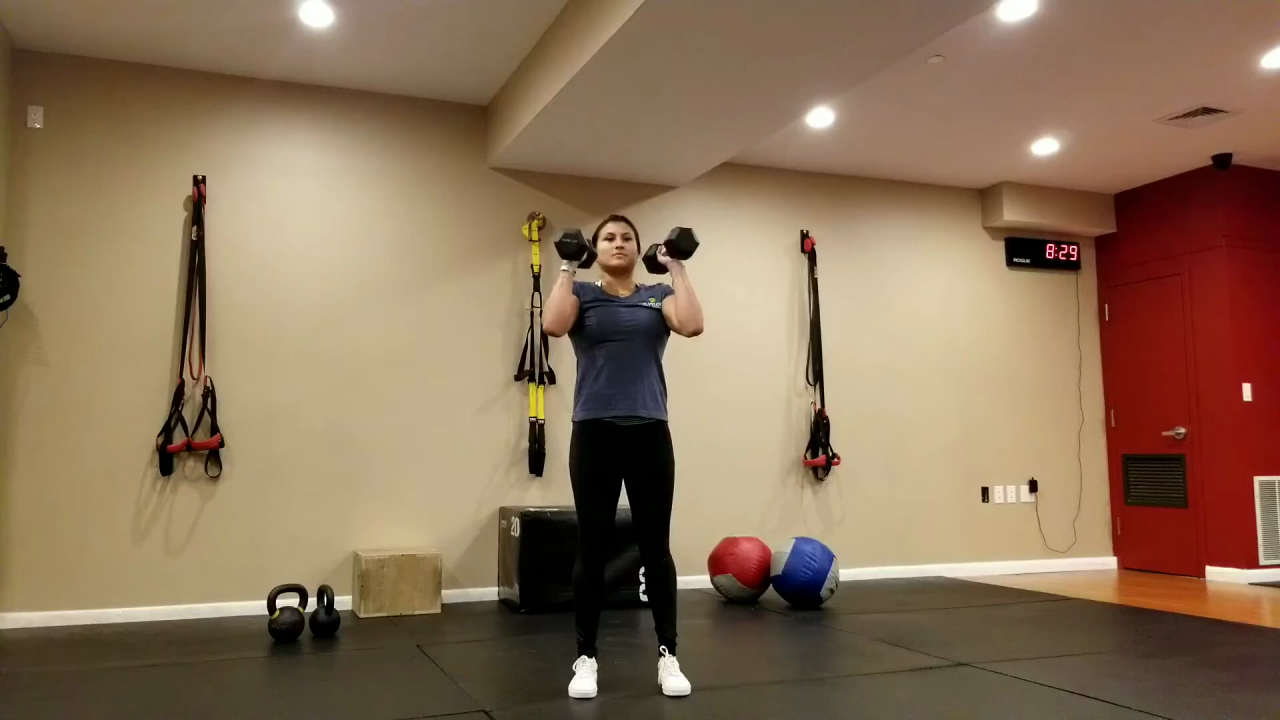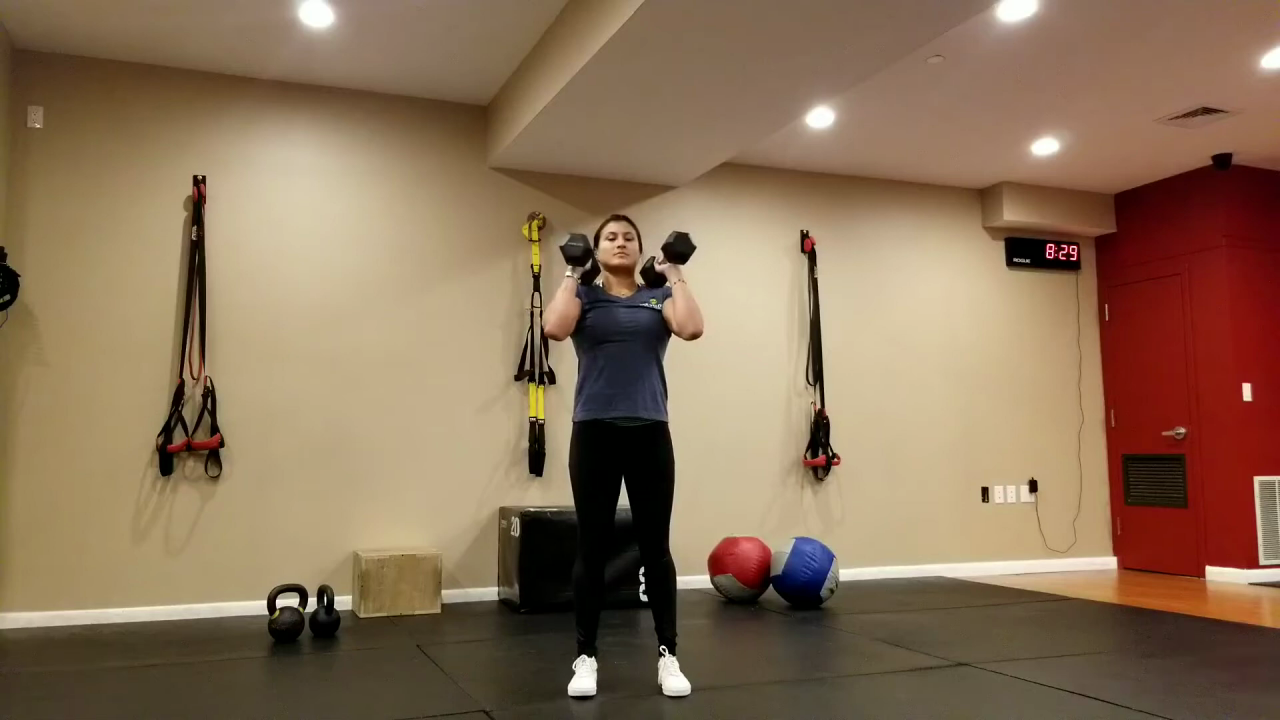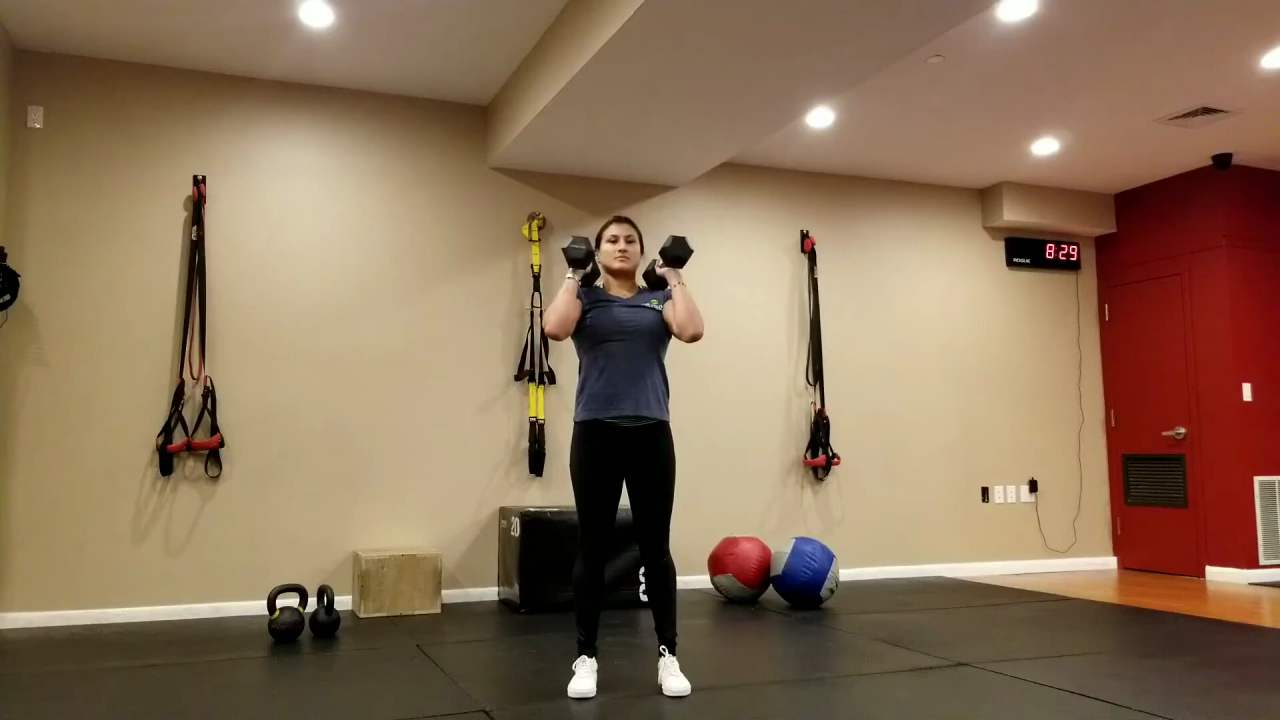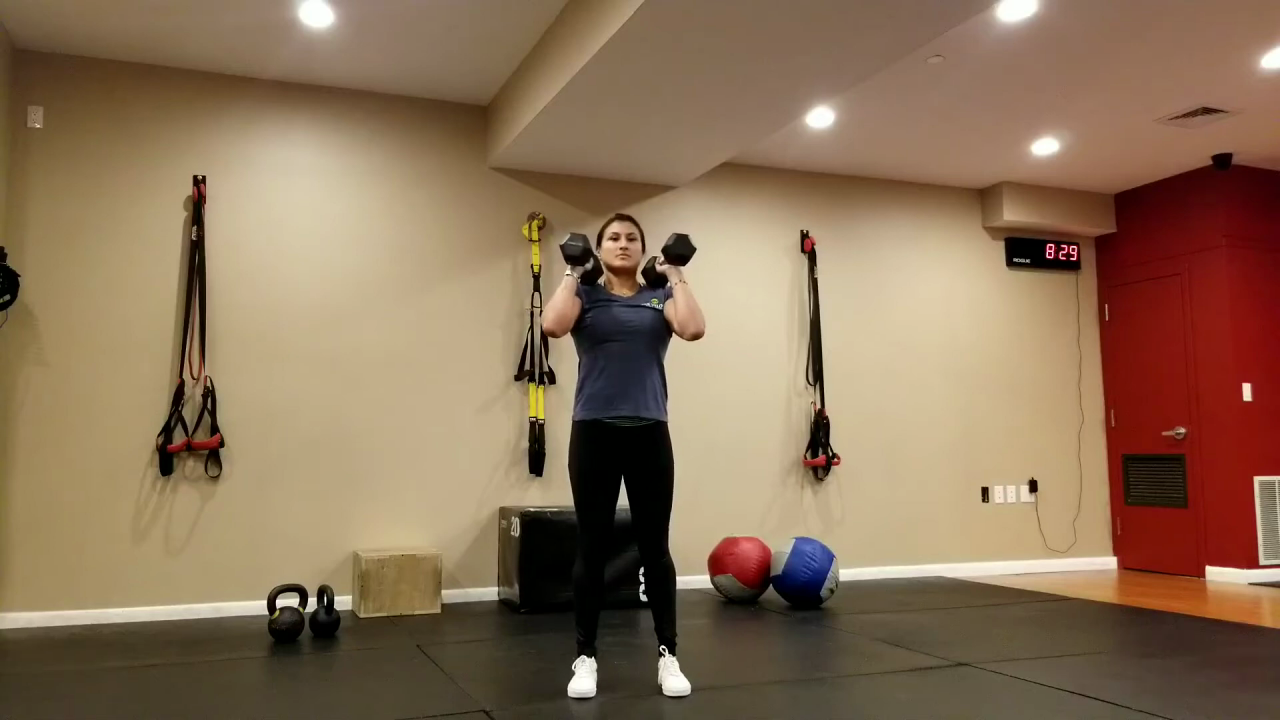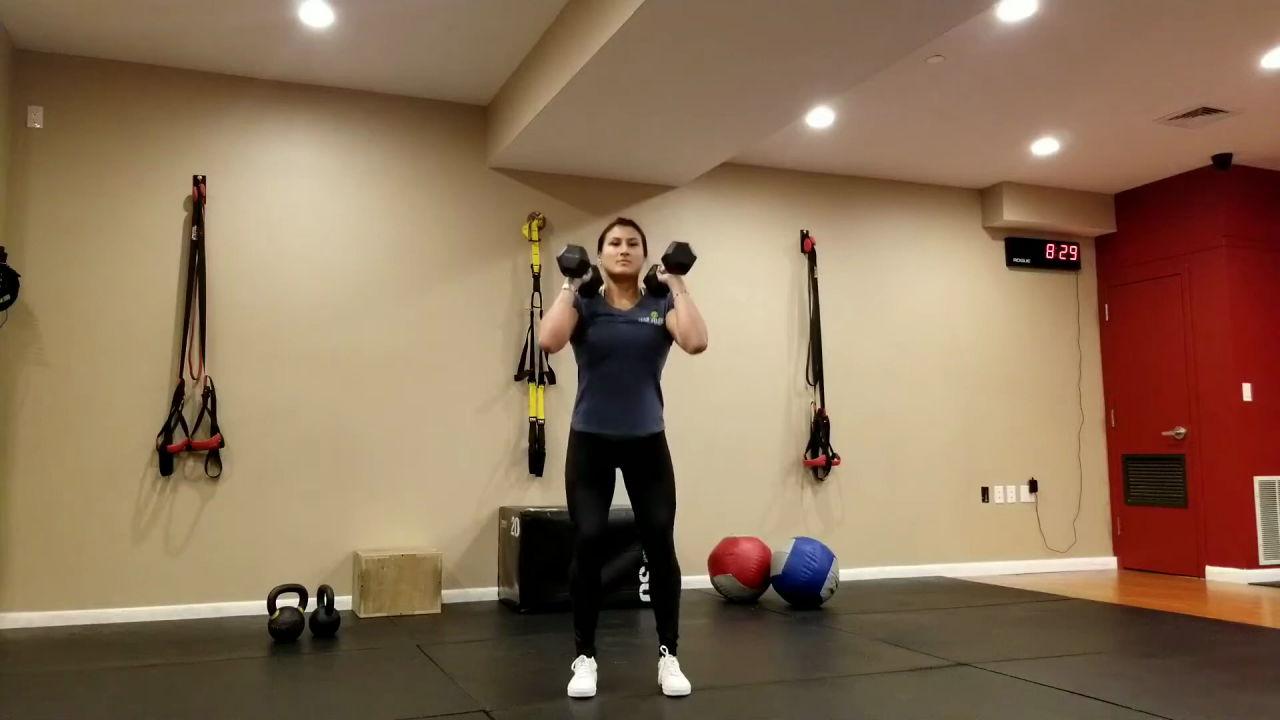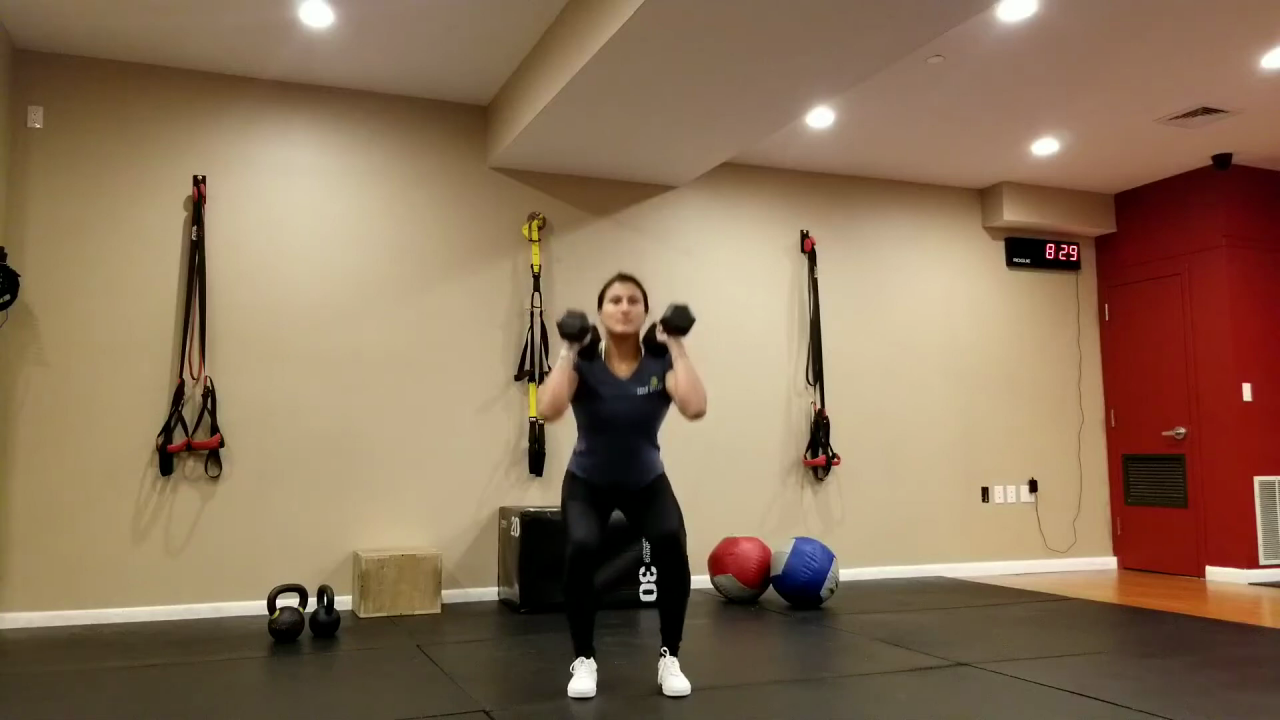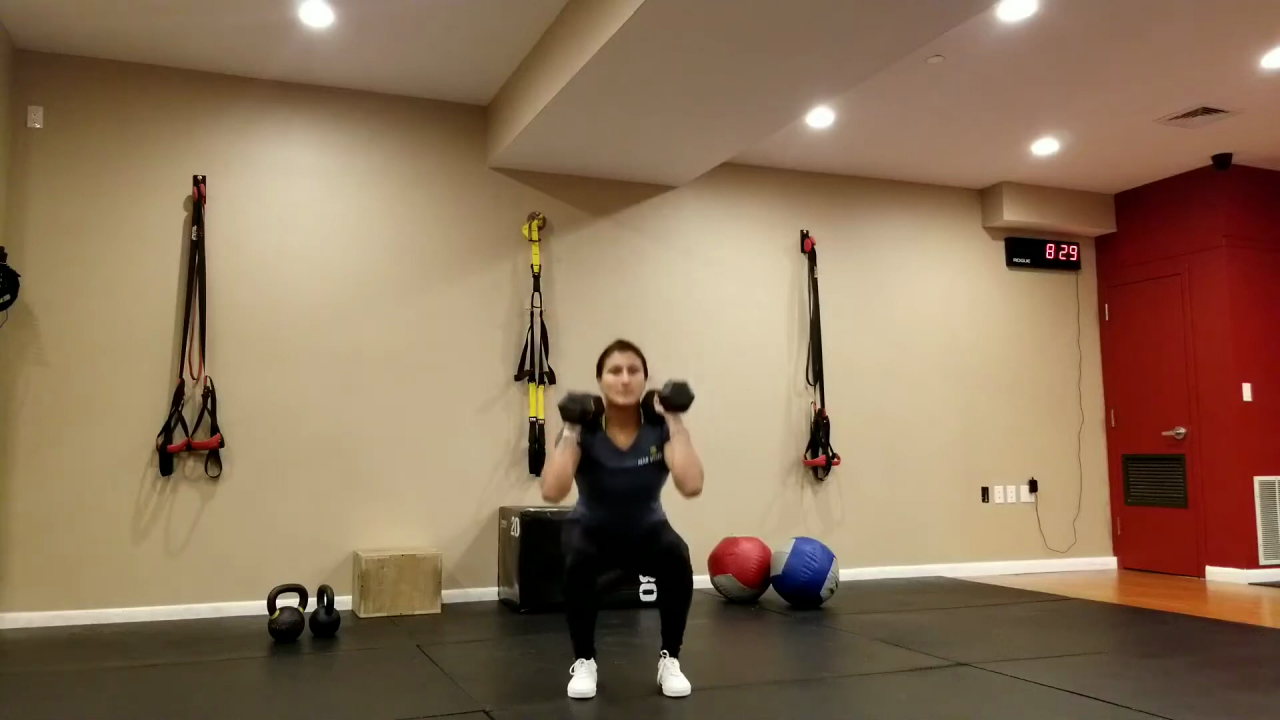
dt=0.2s
person 1, frame 1
left shoulder: (658, 295)
right shoulder: (583, 295)
left elbow: (692, 325)
right elbow: (553, 325)
left wrist: (677, 269)
right wrist: (567, 267)
left hip: (649, 433)
right hip: (595, 433)
left knee: (655, 545)
right knee: (592, 546)
left ankle: (668, 655)
right ankle: (586, 658)
person 1, frame 2
left shoulder: (659, 297)
right shoulder: (585, 296)
left elbow: (691, 328)
right elbow: (555, 329)
left wrist: (675, 274)
right wrist: (572, 273)
left hip: (649, 433)
right hip: (594, 432)
left knee: (655, 545)
right knee: (592, 546)
left ankle: (668, 656)
right ankle: (586, 657)
person 1, frame 3
left shoulder: (660, 298)
right shoulder: (585, 298)
left elbow: (692, 331)
right elbow: (554, 328)
left wrist: (675, 278)
right wrist: (573, 276)
left hip: (650, 433)
right hip: (596, 433)
left knee: (655, 546)
right knee: (592, 546)
left ankle: (668, 656)
right ankle: (586, 658)
person 1, frame 4
left shoulder: (660, 297)
right shoulder: (586, 295)
left elbow: (693, 328)
right elbow: (552, 325)
left wrist: (676, 275)
right wrist: (572, 273)
left hip: (648, 432)
right hip: (593, 432)
left knee: (654, 546)
right knee: (592, 546)
left ankle: (667, 657)
right ankle: (585, 658)
person 1, frame 5
left shoulder: (661, 305)
right shoulder: (584, 305)
left elbow: (696, 342)
right elbow: (549, 341)
left wrist: (678, 285)
right wrist: (570, 286)
left hip: (646, 441)
right hip: (591, 440)
left knee: (659, 542)
right knee: (588, 542)
left ankle: (668, 655)
right ankle: (584, 658)
person 1, frame 6
left shoulder: (662, 362)
right shoulder: (583, 362)
left elbow: (695, 407)
right elbow: (549, 410)
left wrist: (676, 347)
right wrist: (568, 350)
left hip: (646, 483)
right hip: (588, 483)
left knee: (672, 546)
right knee: (581, 551)
left ankle: (669, 657)
right ankle: (584, 660)
person 1, frame 7
left shoulder: (661, 428)
right shoulder: (583, 430)
left elbow: (692, 485)
right elbow: (552, 491)
left wrist: (676, 423)
right wrist: (570, 432)
left hip: (646, 531)
right hip: (591, 530)
left knee: (676, 557)
right knee: (579, 561)
left ankle: (669, 659)
right ankle: (584, 661)
